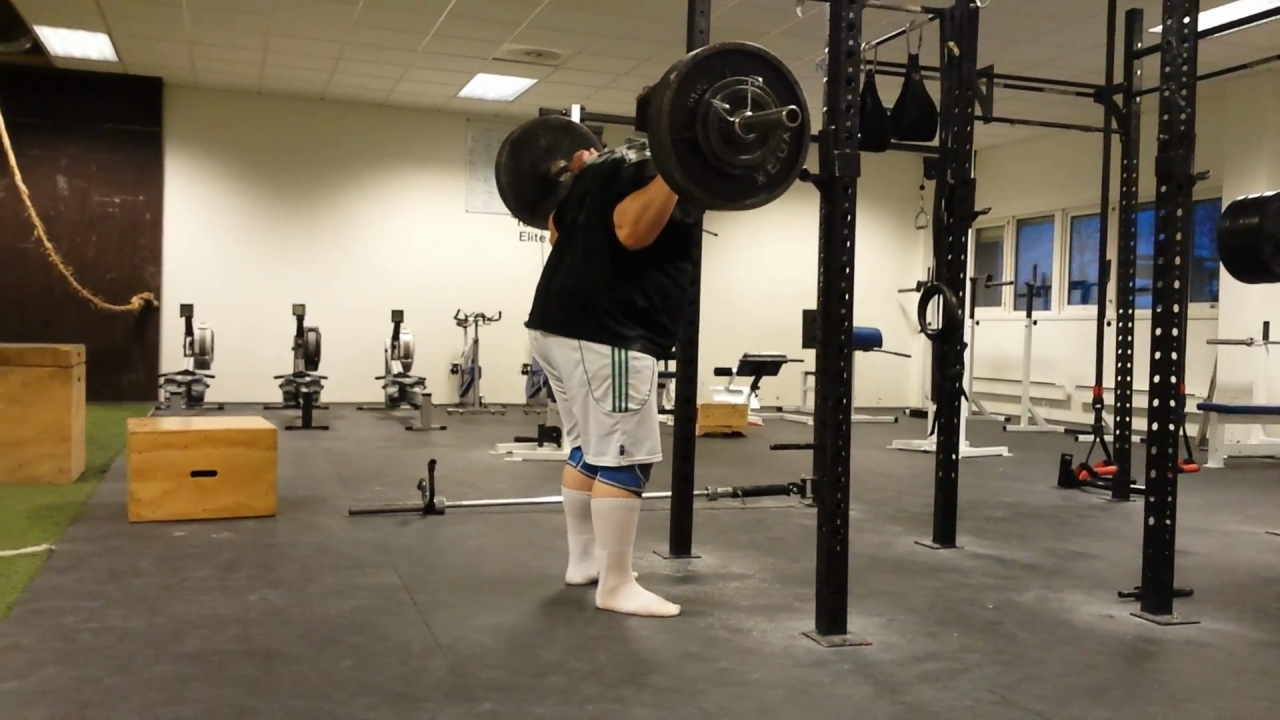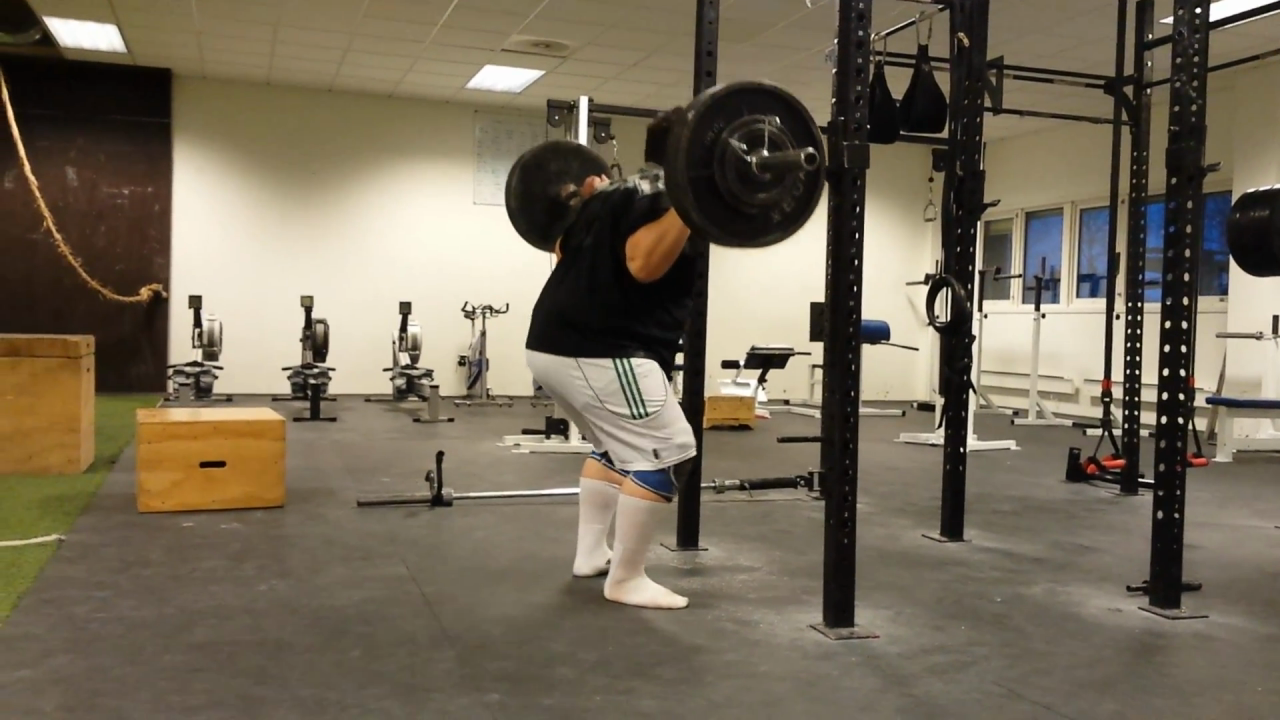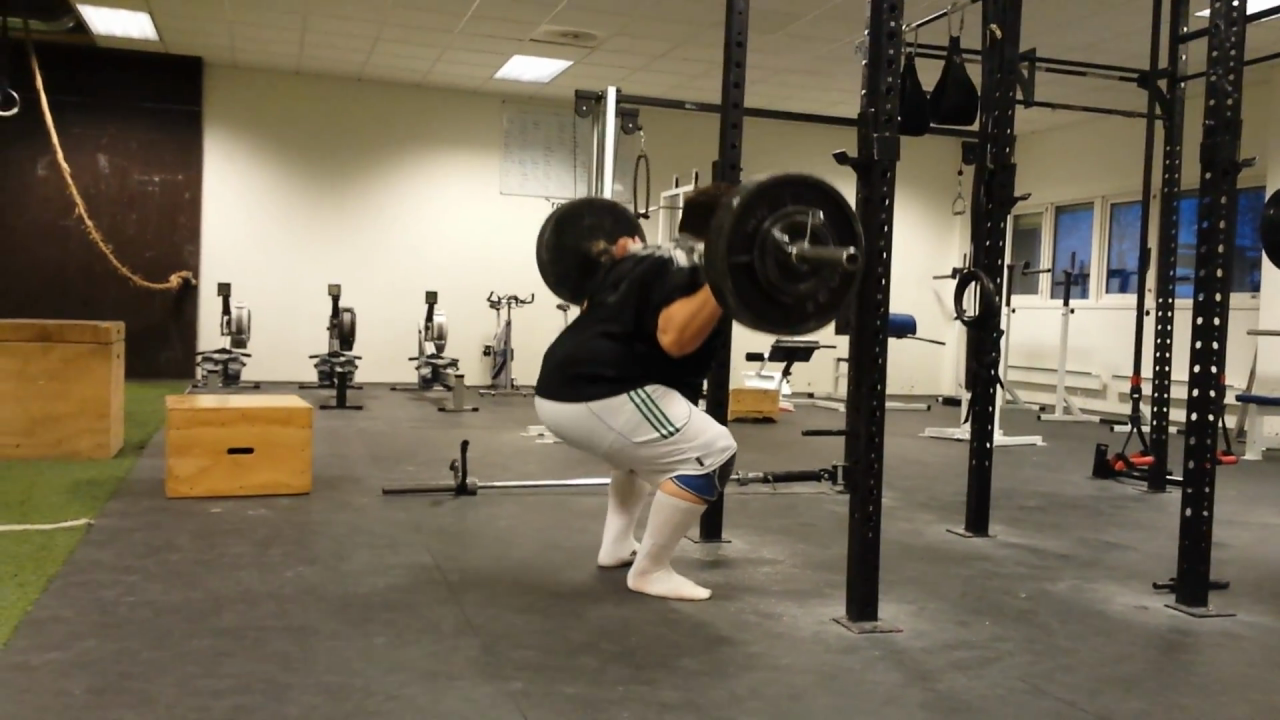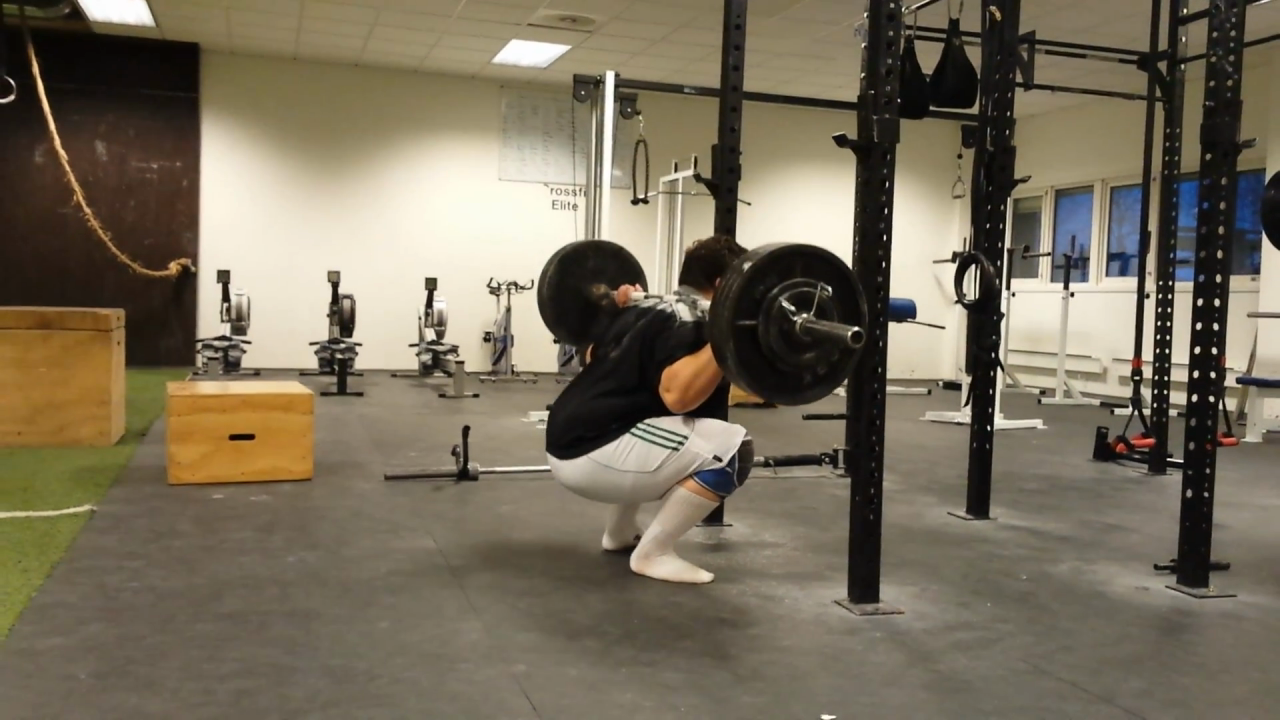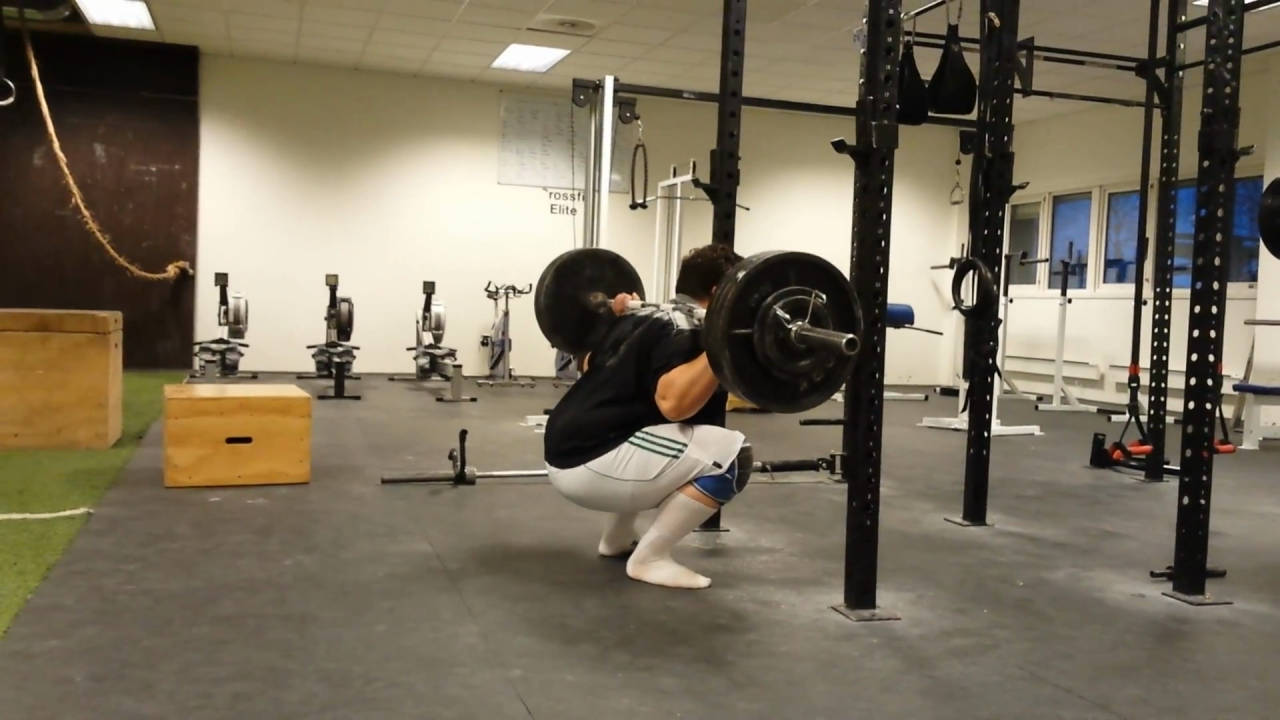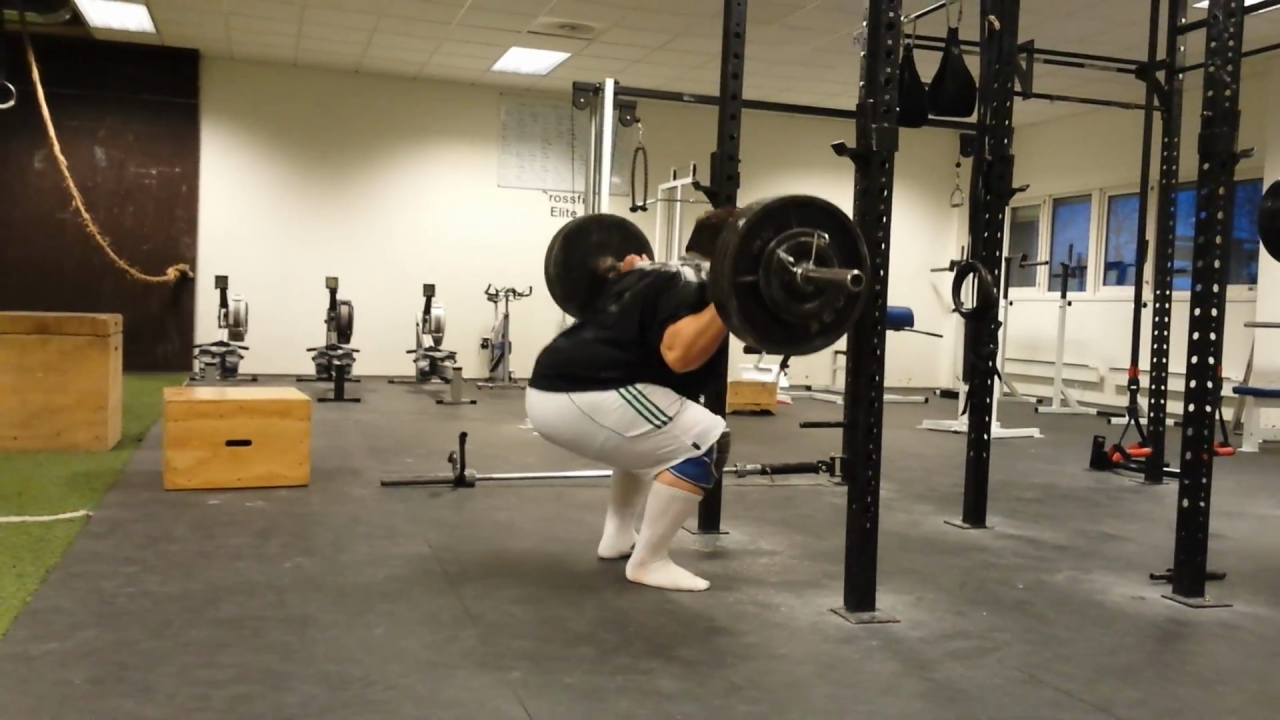
dt=0.5s
person 1, frame 1
left shoulder: (602, 169)
right shoulder: (650, 169)
left elbow: (558, 233)
right elbow: (632, 230)
left wrist: (575, 178)
left hip: (558, 326)
right hip: (604, 334)
left knee: (588, 451)
right knee: (625, 458)
left ankle: (583, 561)
right ankle: (616, 586)
person 1, frame 2
left shoulder: (611, 196)
right shoulder: (661, 200)
left elbow: (564, 254)
right elbow: (643, 264)
left wrist: (585, 203)
left hip: (552, 345)
right hip: (598, 351)
left knee: (614, 448)
right knee: (663, 455)
left ankle: (591, 553)
right ankle: (626, 578)
person 1, frame 3
left shoulder: (641, 258)
right shoulder: (692, 272)
left elbow: (591, 309)
right elbow: (675, 337)
left wrist: (615, 260)
left hip: (558, 391)
right hip: (591, 396)
left knee: (648, 445)
right knee: (711, 453)
left ankle: (617, 545)
right ankle: (650, 570)
person 1, frame 4
left shoulder: (644, 310)
right shoulder: (689, 326)
left elbow: (593, 359)
right elbow: (678, 396)
left wrist: (620, 310)
left hip: (567, 443)
right hip: (595, 453)
right knee: (731, 450)
left ankle: (621, 531)
right ankle: (653, 554)
person 1, frame 5
left shoulder: (641, 318)
right shoulder: (685, 333)
left elbow: (590, 367)
right elbow: (673, 403)
left wrist: (617, 318)
left hip: (566, 453)
right hip: (593, 464)
right knee: (730, 457)
left ankle: (618, 536)
right ankle: (650, 558)
person 1, frame 6
left shoulder: (654, 275)
right shoulder: (695, 289)
right elbow: (678, 354)
left hip: (548, 392)
right hip: (579, 399)
left knee: (647, 439)
right knee: (706, 441)
left ankle: (617, 537)
right ankle: (649, 560)
